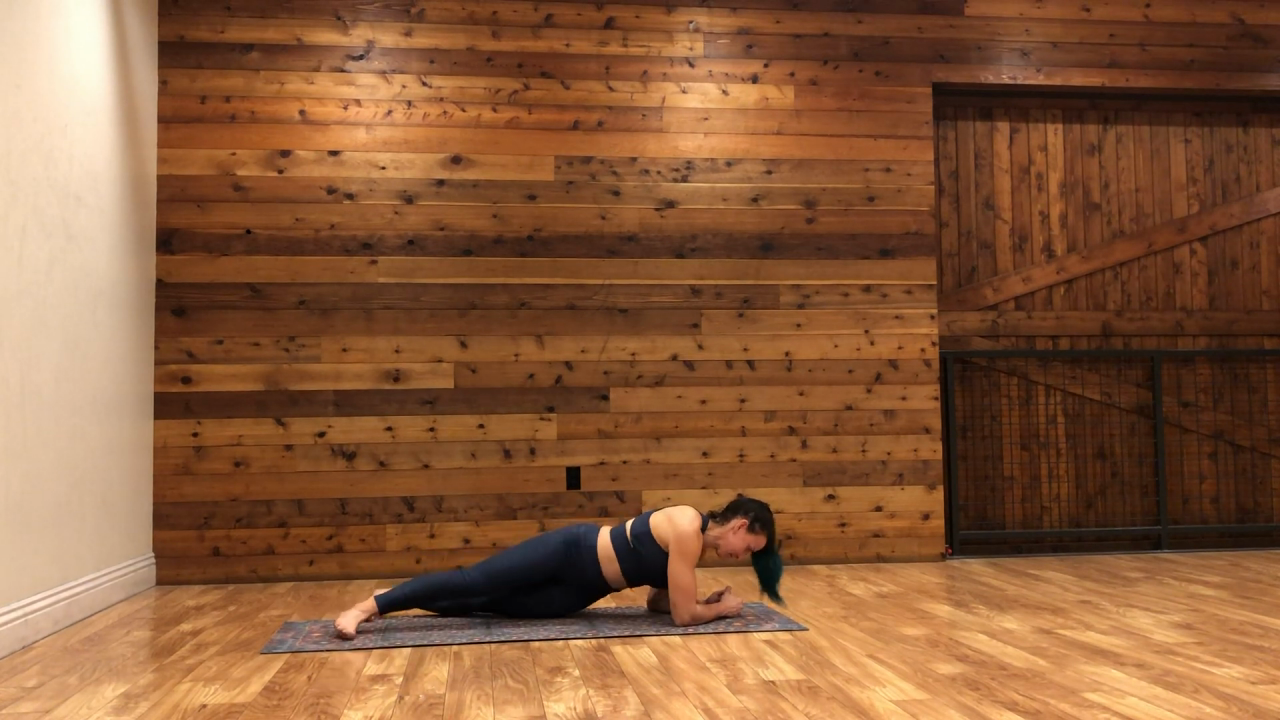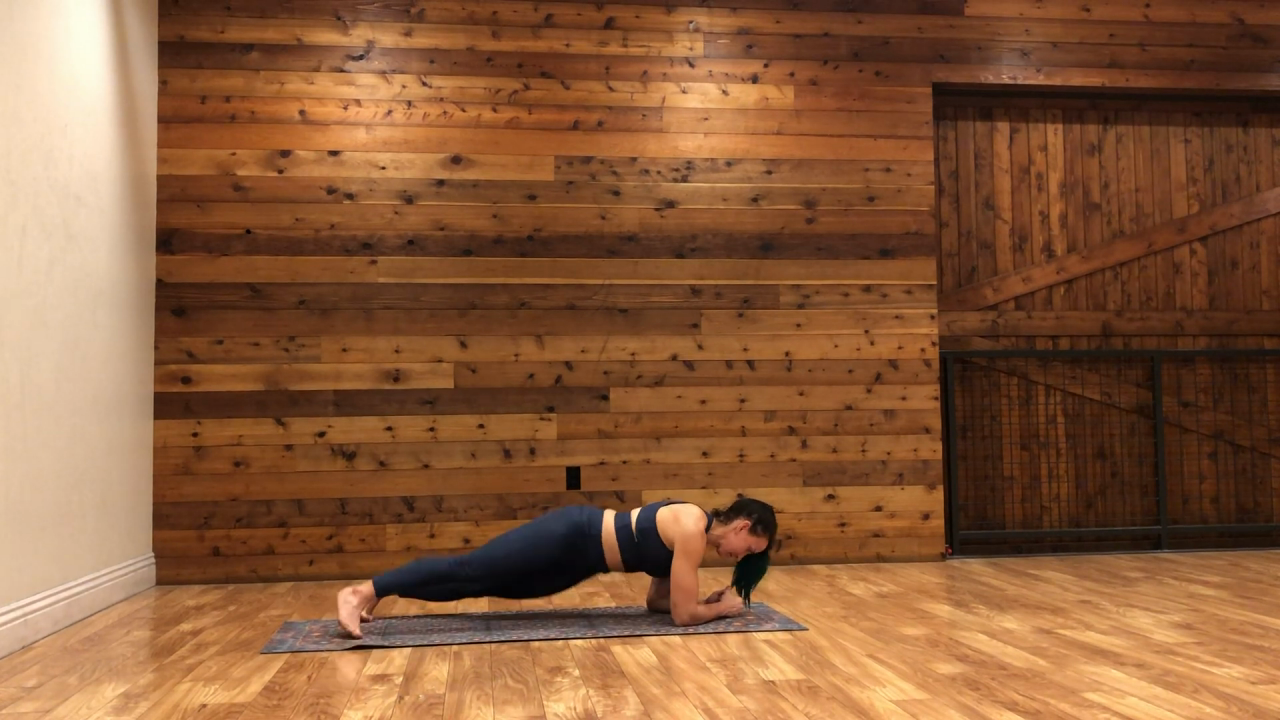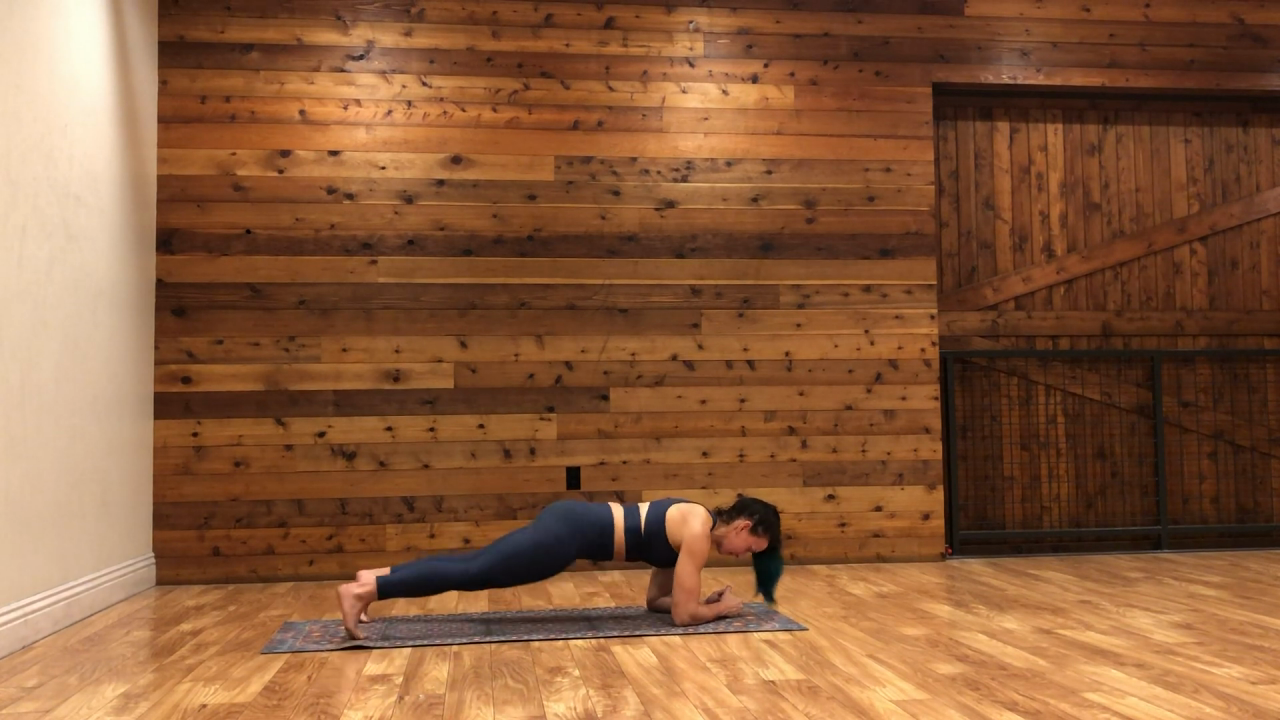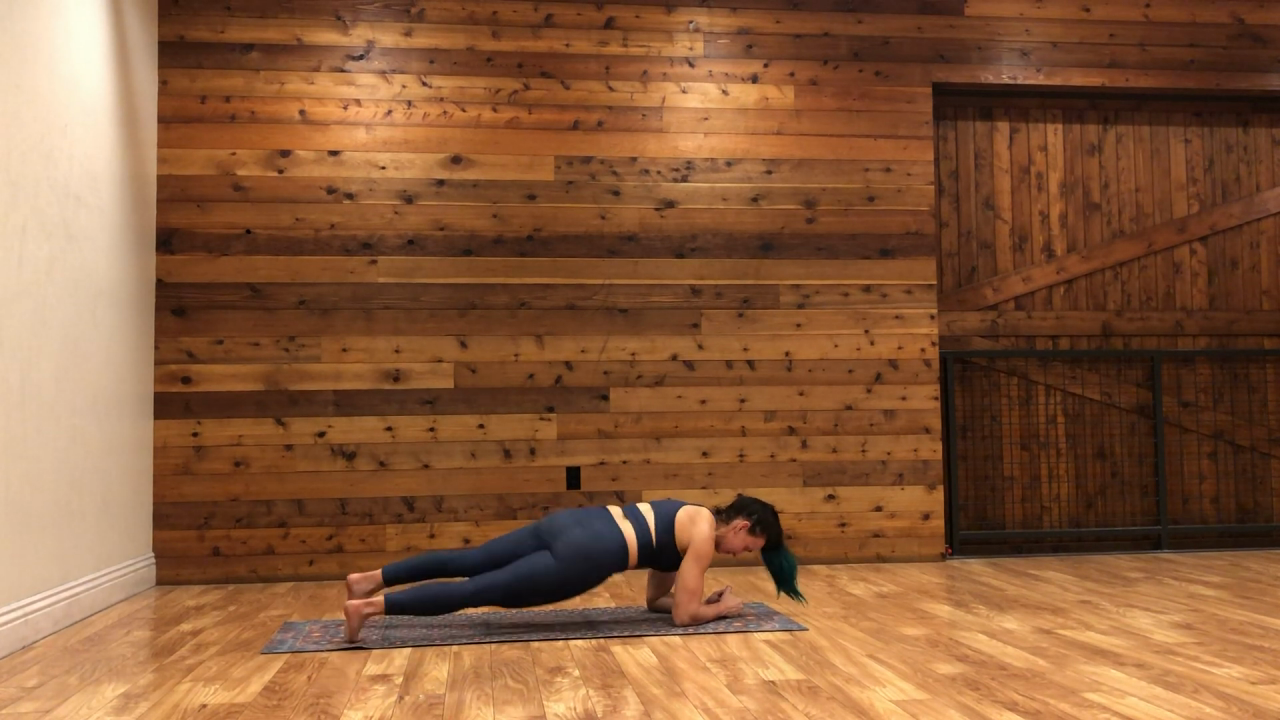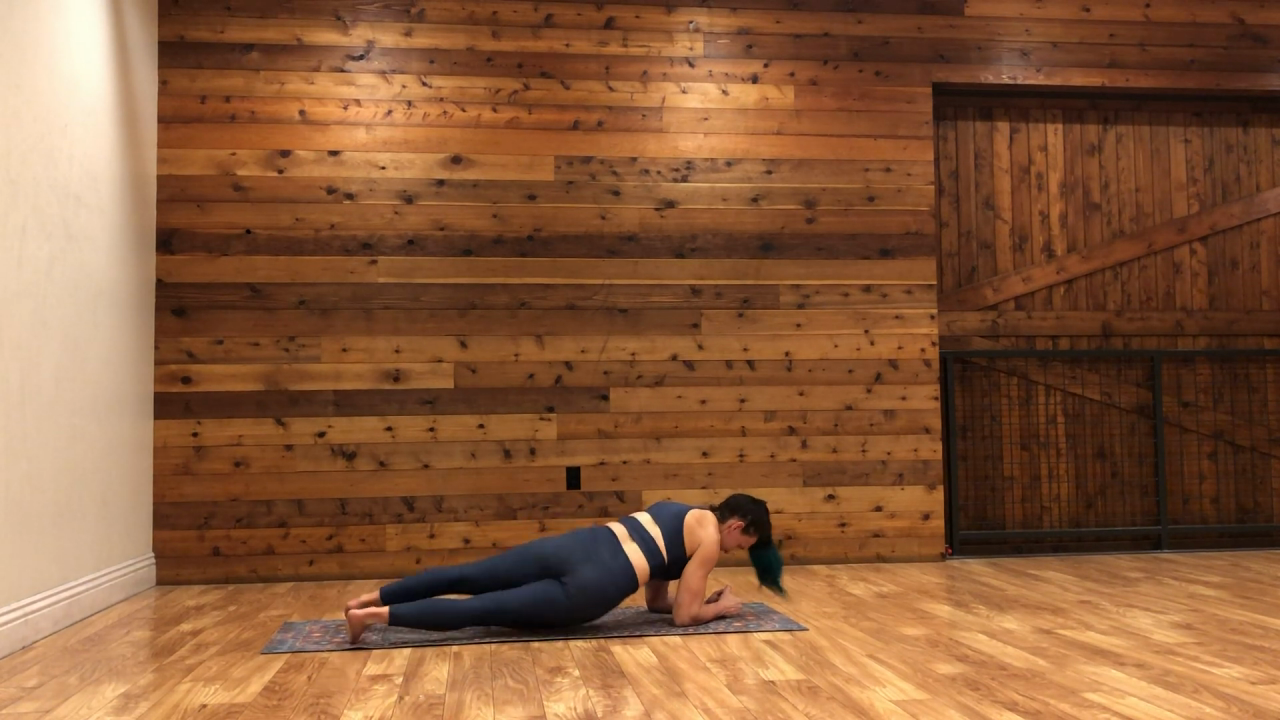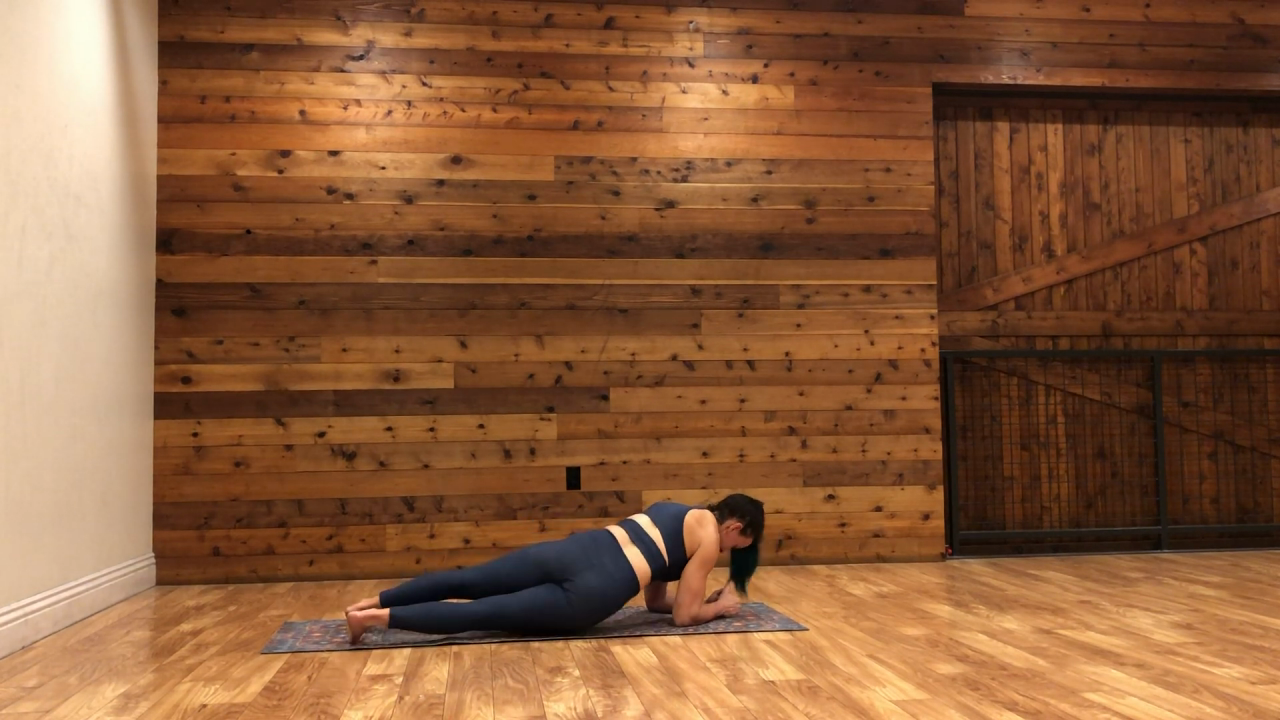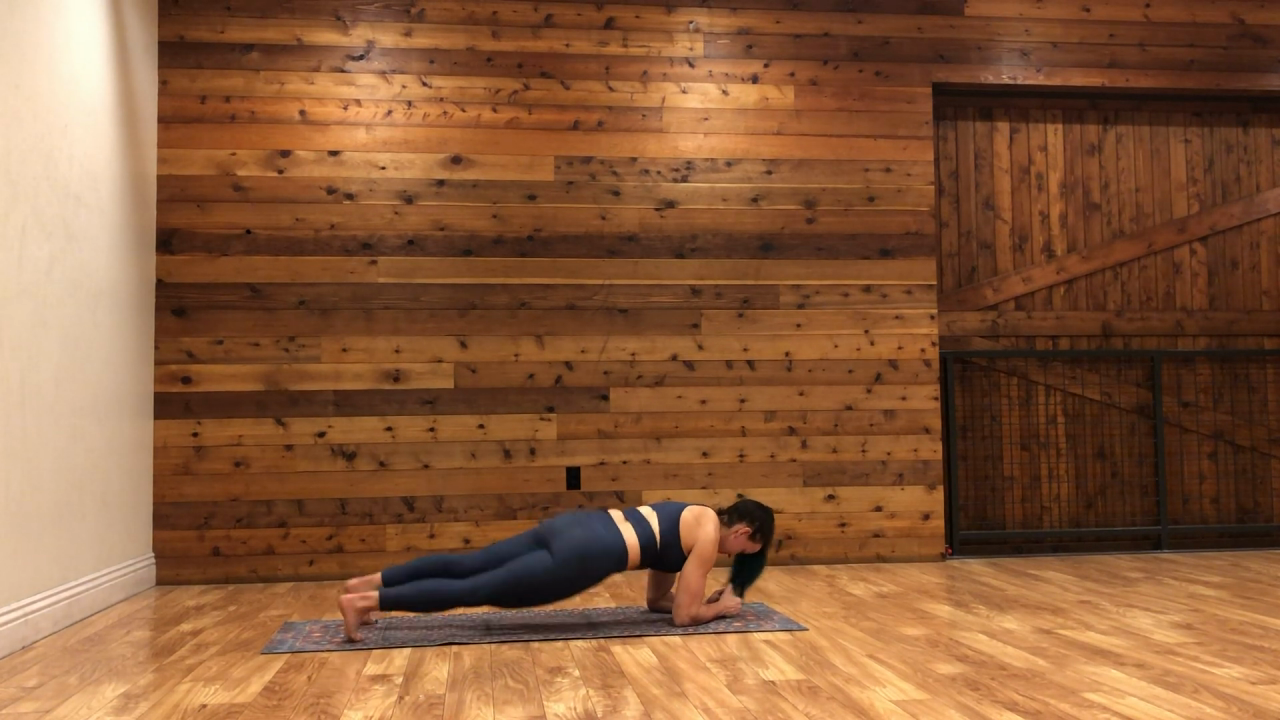
dt=0.2s
person 1, frame 1
left shoulder: (692, 537)
right shoulder: (687, 529)
left elbow: (658, 601)
right elbow: (682, 616)
left wrist: (707, 601)
right wrist: (722, 607)
right hip: (568, 553)
left knee: (482, 601)
right knee: (469, 585)
left ankle: (382, 599)
right ankle: (368, 605)
person 1, frame 2
left shoulder: (693, 532)
right shoulder: (691, 530)
left elbow: (659, 600)
right elbow: (683, 614)
left wrist: (704, 599)
right wrist: (722, 607)
left hip: (580, 560)
right hip: (569, 534)
left knee: (480, 583)
right knee: (468, 570)
left ankle: (379, 589)
right ankle: (361, 591)
person 1, frame 3
left shoulder: (692, 523)
right shoulder: (698, 531)
left elbow: (657, 599)
right elbow: (683, 614)
left wrist: (705, 598)
right wrist: (722, 607)
left hip: (572, 522)
right hip: (572, 532)
left knee: (470, 565)
right knee: (470, 574)
left ankle: (377, 575)
right ankle: (361, 590)
person 1, frame 4
left shoulder: (690, 520)
right shoulder: (705, 533)
left elbow: (657, 598)
right elbow: (684, 615)
left wrist: (704, 598)
right wrist: (722, 607)
left hip: (570, 523)
right hip: (583, 554)
left knee: (467, 562)
right knee: (478, 591)
left ankle: (372, 578)
right ankle: (370, 605)
person 1, frame 5
left shoulder: (681, 514)
right shoulder: (709, 535)
left elbow: (656, 598)
right elbow: (683, 615)
left wrist: (703, 599)
right wrist: (720, 607)
left hip: (571, 546)
right hip: (589, 587)
left knee: (466, 579)
right knee: (478, 609)
left ankle: (372, 599)
right ankle: (373, 615)
person 1, frame 6
left shoulder: (676, 513)
right shoulder: (708, 536)
left elbow: (656, 599)
right elbow: (683, 615)
left wrist: (701, 599)
right wrist: (720, 607)
left hip: (575, 549)
right hip: (590, 592)
left knee: (463, 582)
right knee: (478, 613)
left ankle: (370, 601)
right ankle: (374, 617)
person 1, frame 7
left shoulder: (689, 518)
right shoulder: (709, 534)
left elbow: (658, 598)
right elbow: (683, 614)
left wrist: (704, 598)
right wrist: (721, 607)
left hip: (572, 526)
right hip: (584, 554)
left knee: (462, 566)
right knee: (471, 591)
left ankle: (368, 582)
right ankle: (363, 601)
